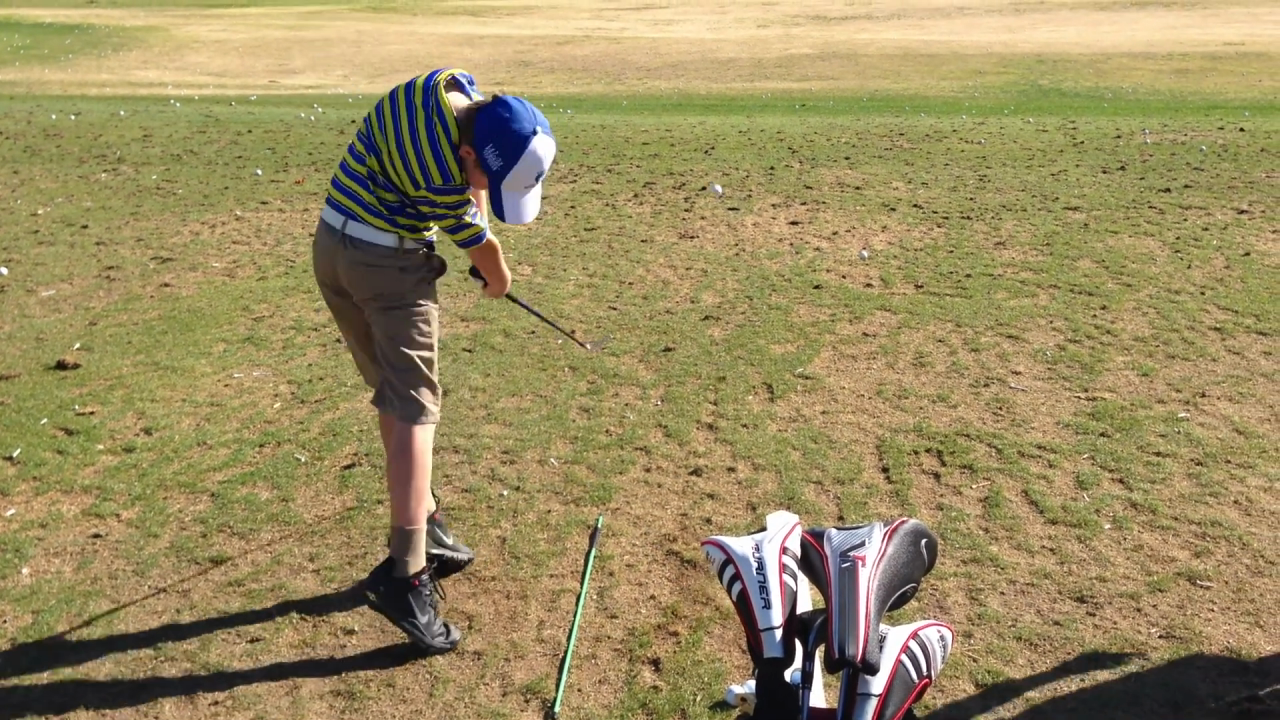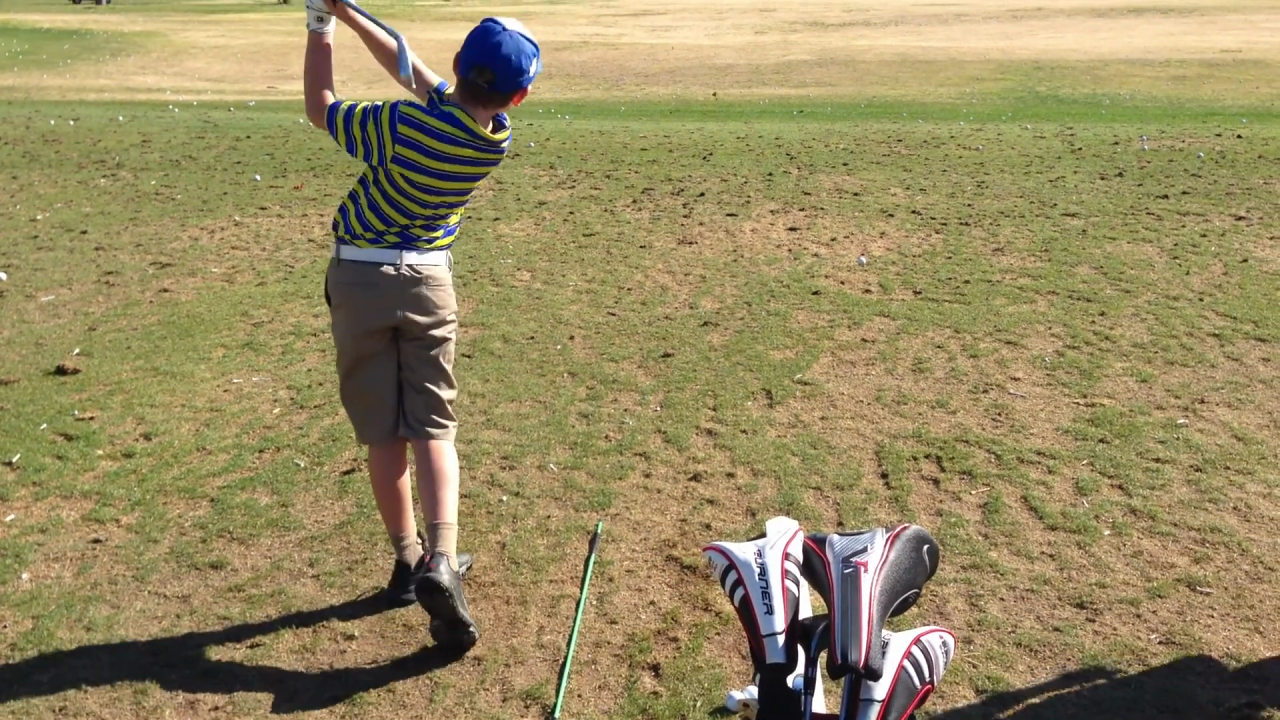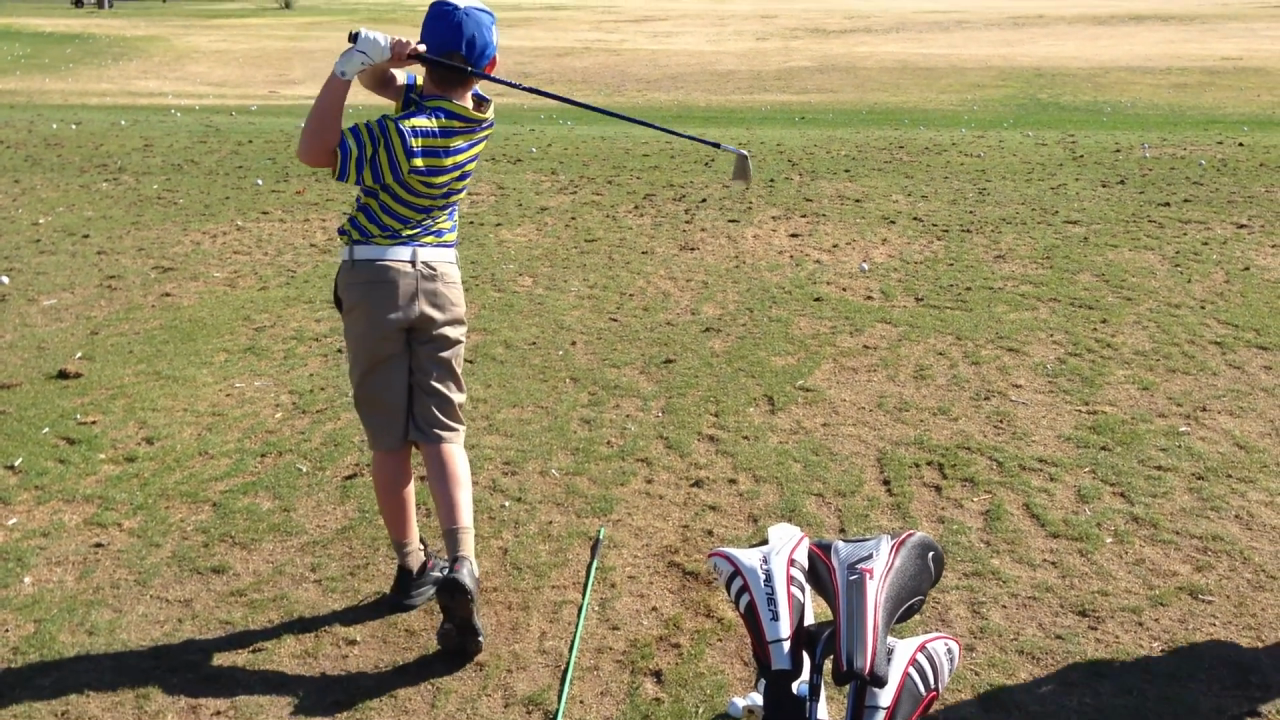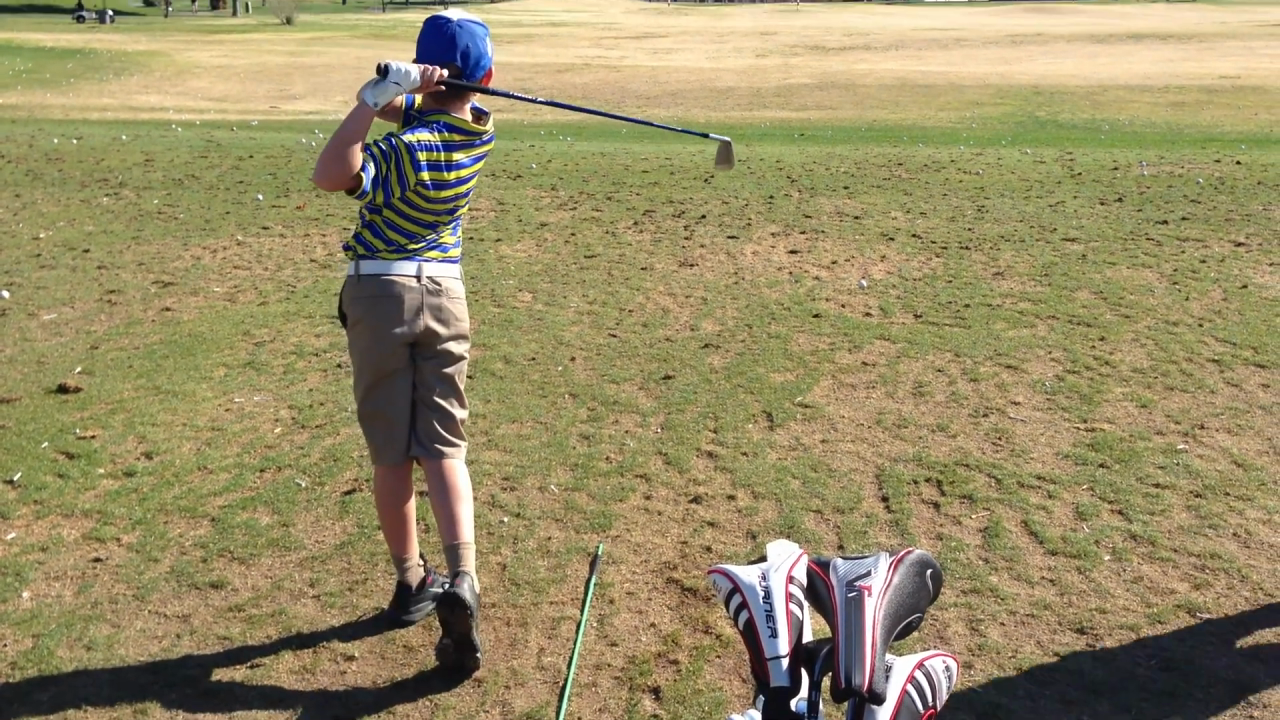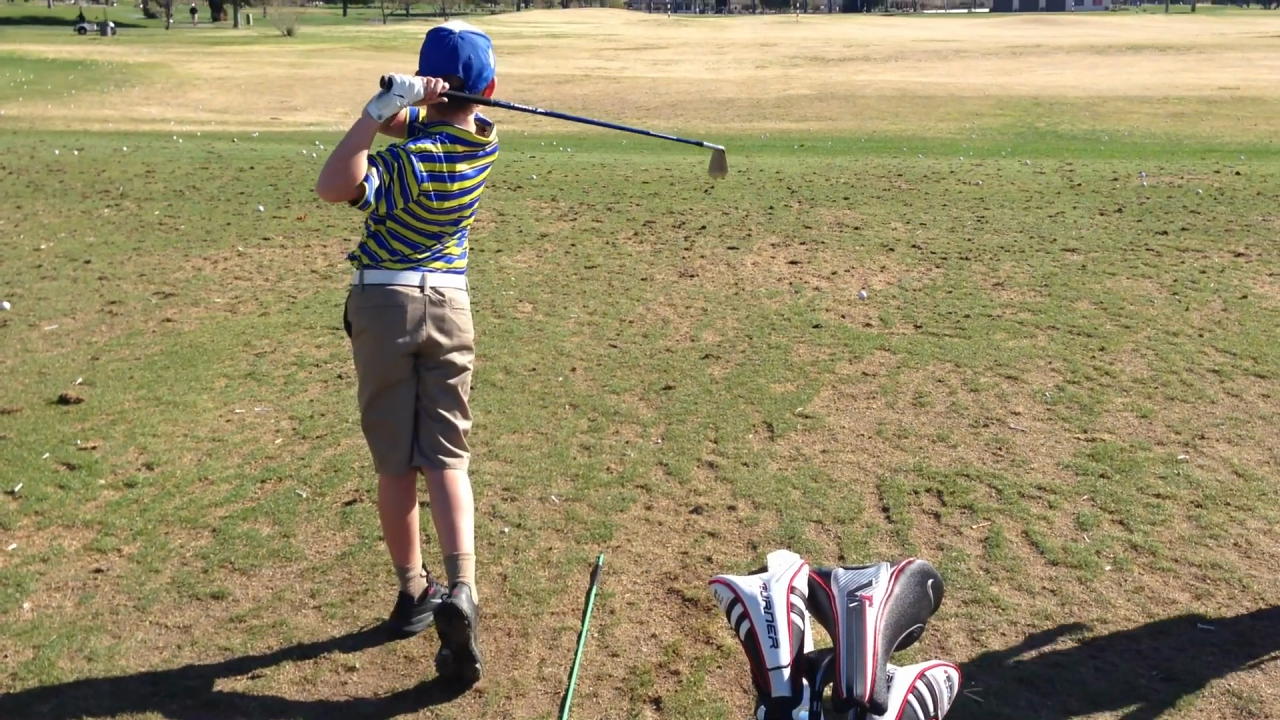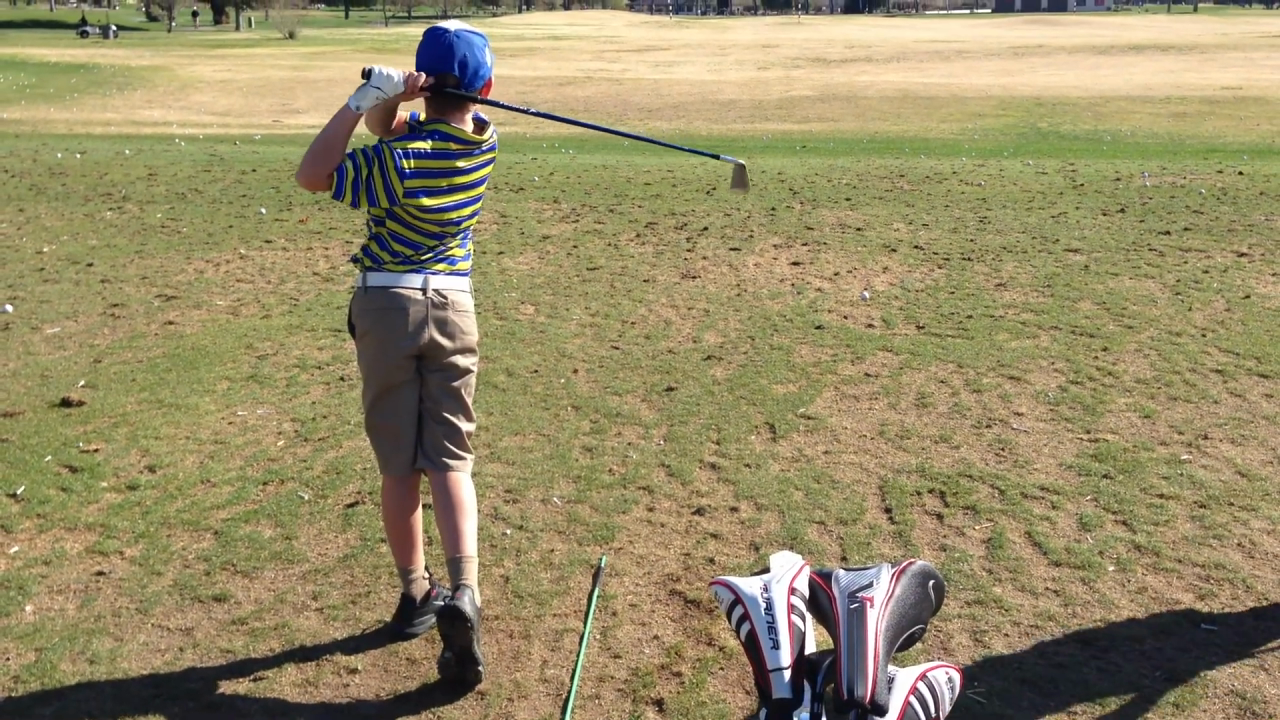
dt=0.4s
person 1, frame 1
left shoulder: (450, 83)
right shoulder: (440, 186)
right elbow: (469, 235)
left wrist: (485, 252)
right wrist: (492, 267)
right hip: (391, 264)
left knee: (397, 396)
right knee: (416, 410)
left ankle: (419, 536)
right ankle: (404, 574)
person 1, frame 2
left shoulder: (402, 125)
right shoulder: (495, 141)
left elbow: (320, 108)
right elbow: (422, 82)
left hip: (358, 279)
right hip: (427, 283)
left knee: (383, 435)
right knee: (433, 429)
left ankle: (410, 560)
right ankle: (440, 564)
person 1, frame 3
left shoulder: (404, 135)
right shoulder: (478, 113)
left elbow: (312, 152)
right elbow: (386, 82)
left wrist: (350, 64)
right wrist: (374, 62)
left hip: (374, 279)
right hip: (439, 279)
left knee: (389, 437)
right knee: (442, 431)
left ankle: (414, 566)
right ankle: (460, 564)
person 1, frame 4
left shoulder: (411, 149)
right shoulder: (478, 127)
left elbow: (328, 175)
right elbow: (394, 108)
left wrist: (380, 93)
right wrist: (388, 94)
left hip: (379, 293)
right hip: (443, 294)
left knee: (391, 453)
right knee: (443, 446)
left ankle: (413, 581)
right ankle: (461, 579)
person 1, frame 5
left shoulder: (415, 161)
right shoulder: (482, 138)
left elbow: (332, 186)
right elbow: (399, 124)
left wrist: (384, 105)
right wrist: (390, 109)
left hip: (383, 303)
right hip: (448, 305)
left knee: (395, 463)
right knee: (446, 457)
left ankle: (414, 591)
right ankle: (460, 589)
person 1, frame 6
left shoulder: (403, 161)
right shoulder: (485, 140)
left elbow: (311, 174)
left wrist: (362, 98)
right wrist: (383, 103)
left hip: (386, 305)
right hip: (452, 306)
left knee: (398, 464)
right knee: (449, 459)
left ankle: (416, 593)
right ankle: (463, 592)
